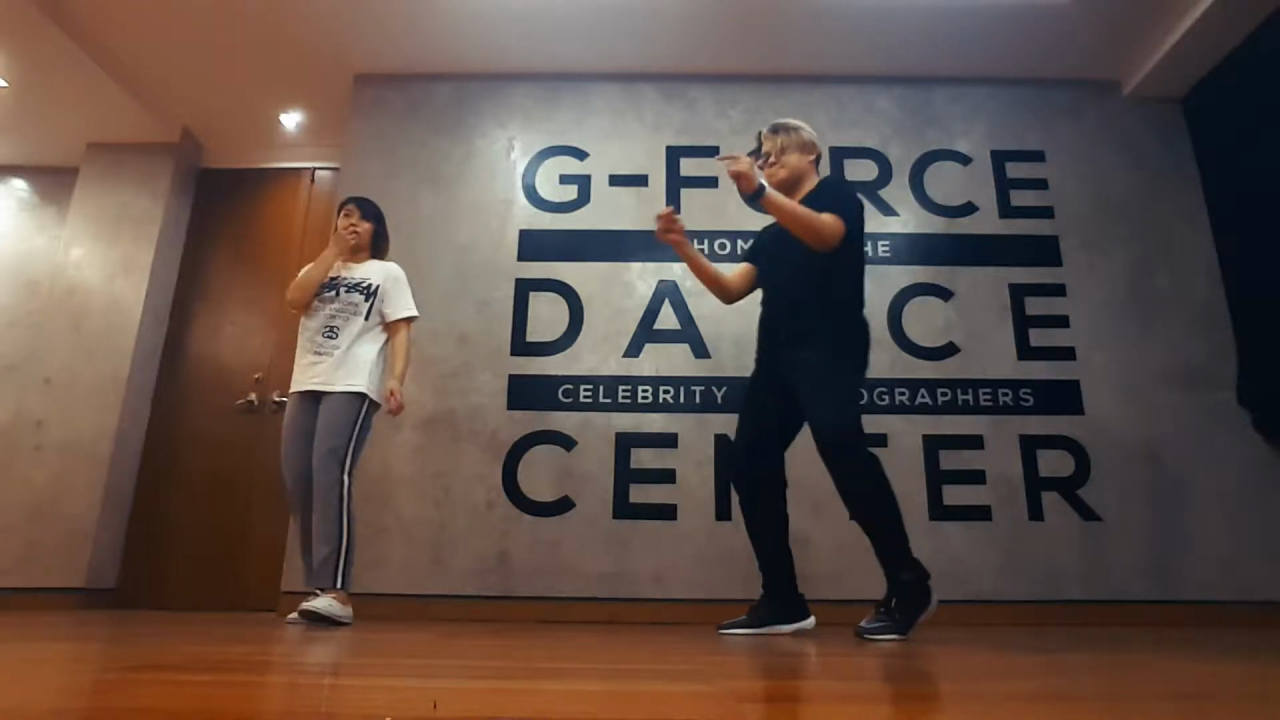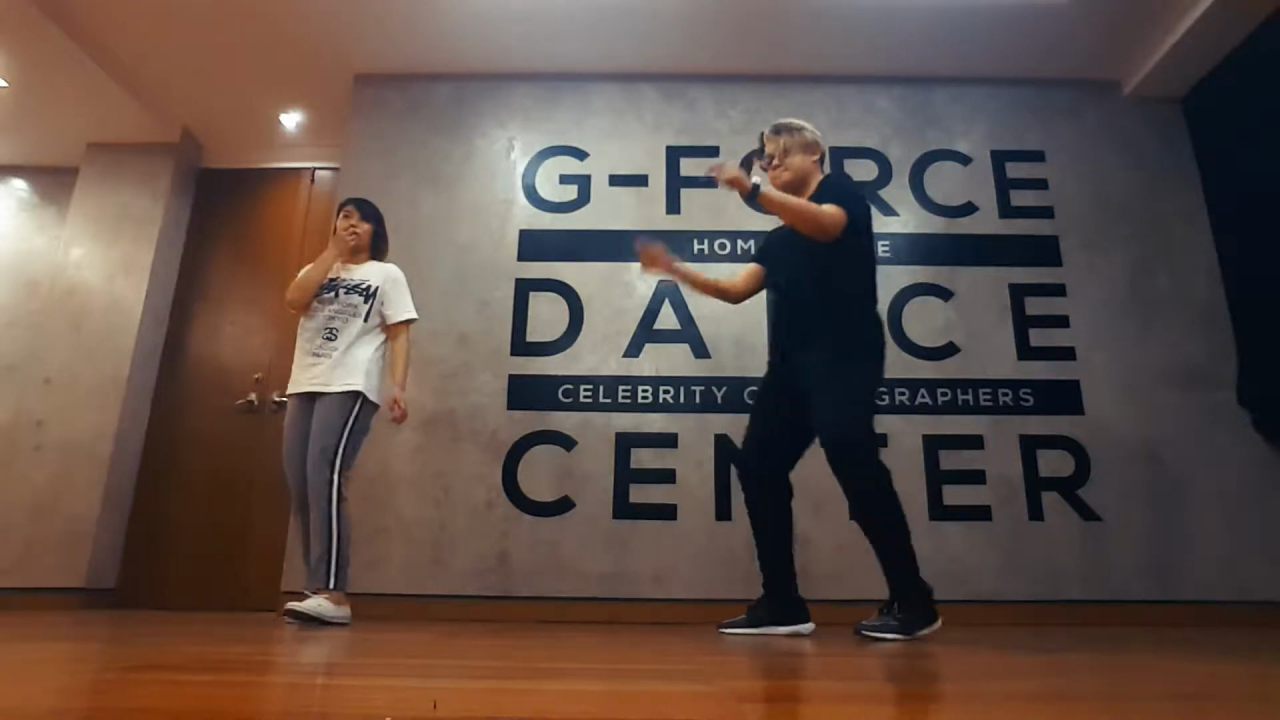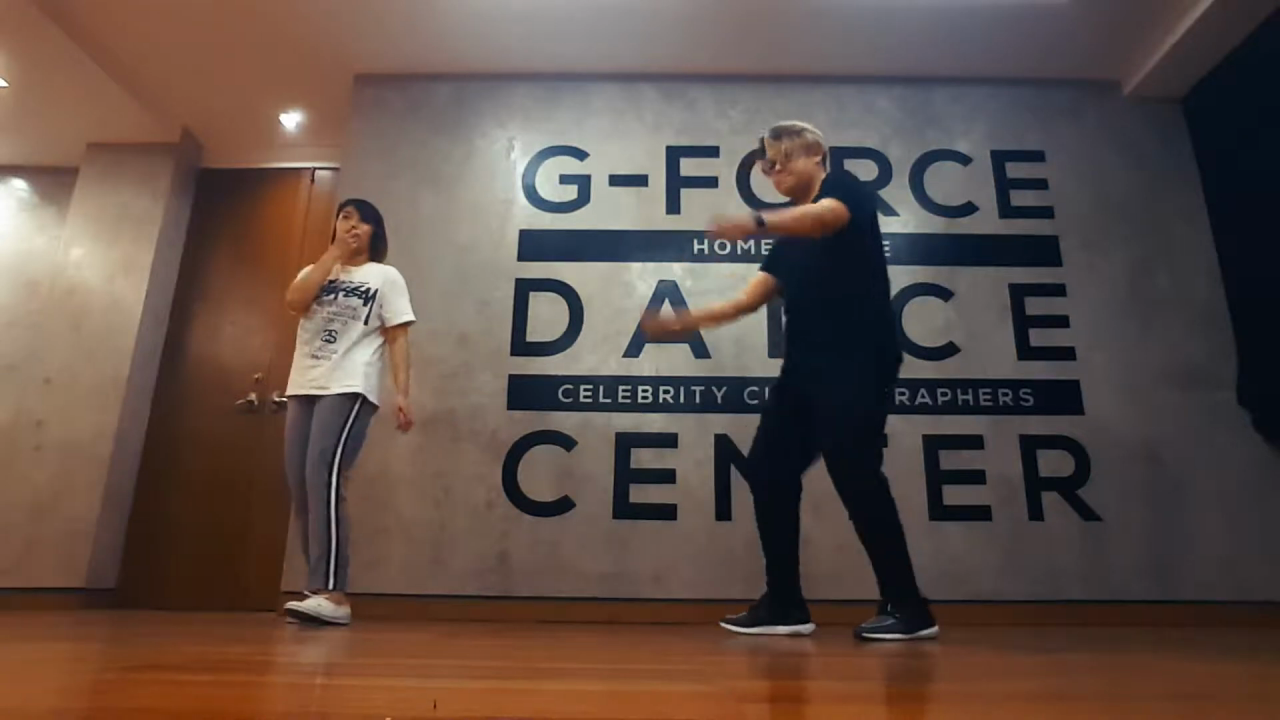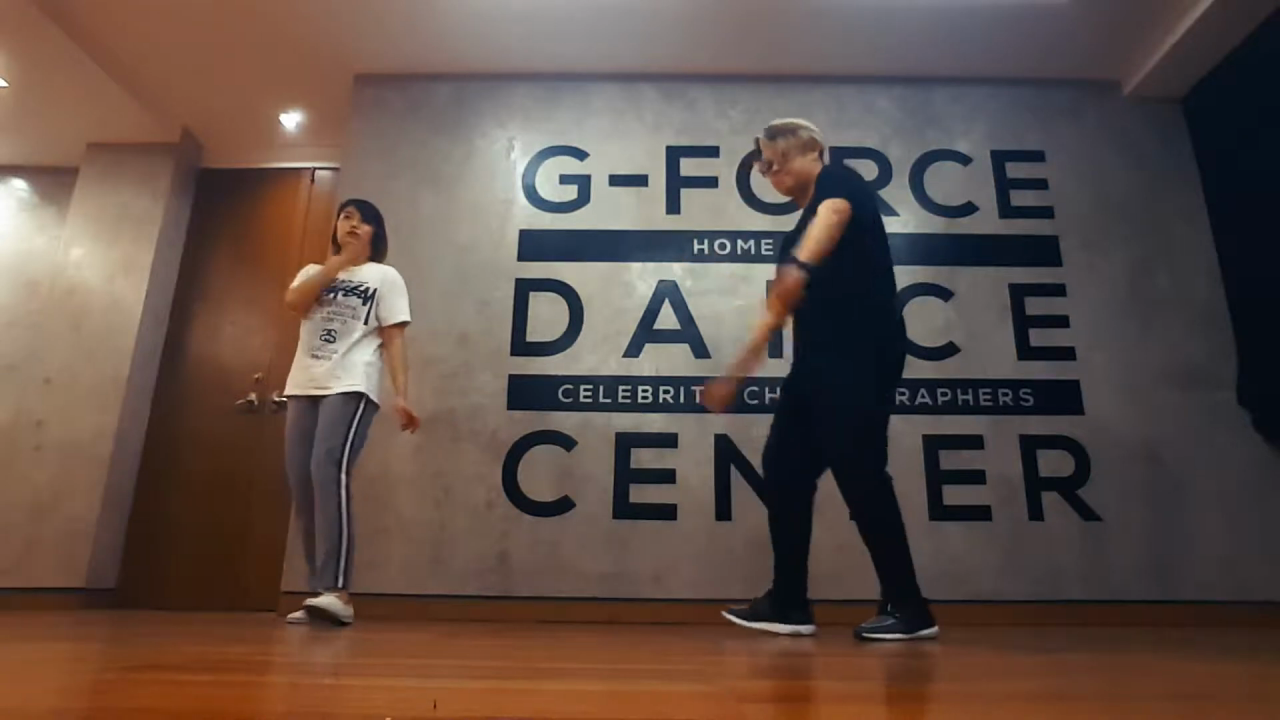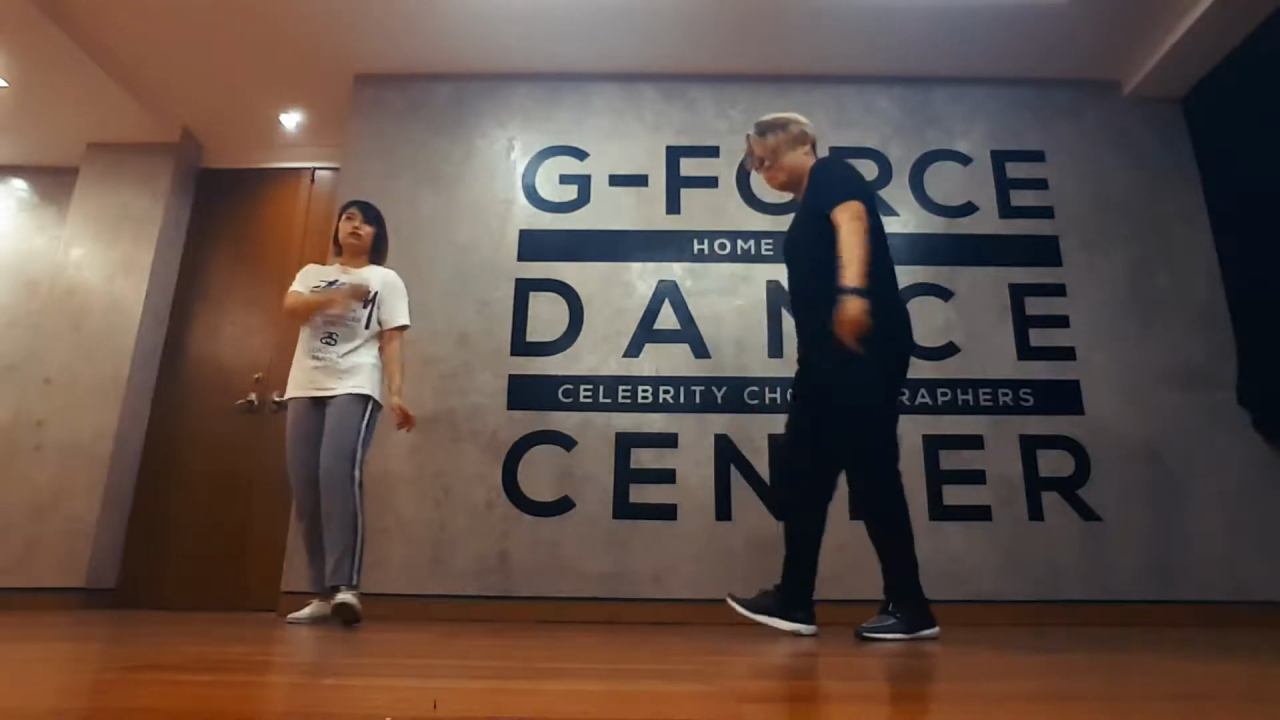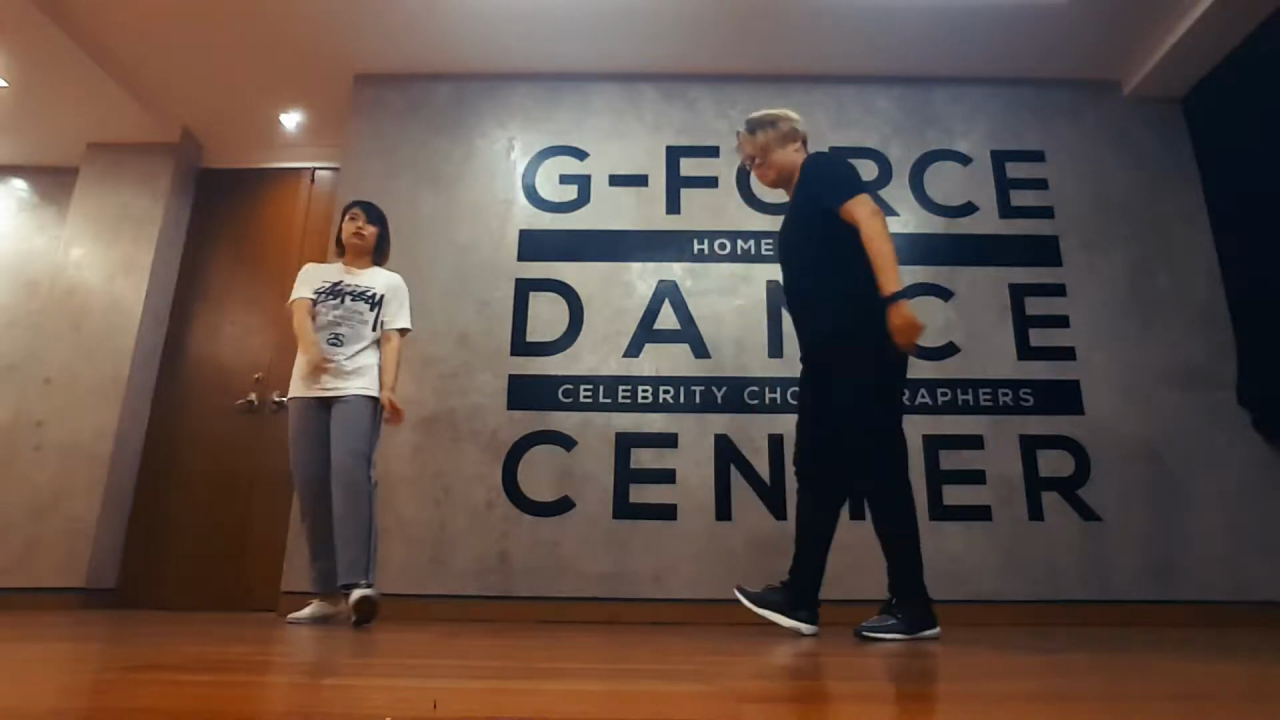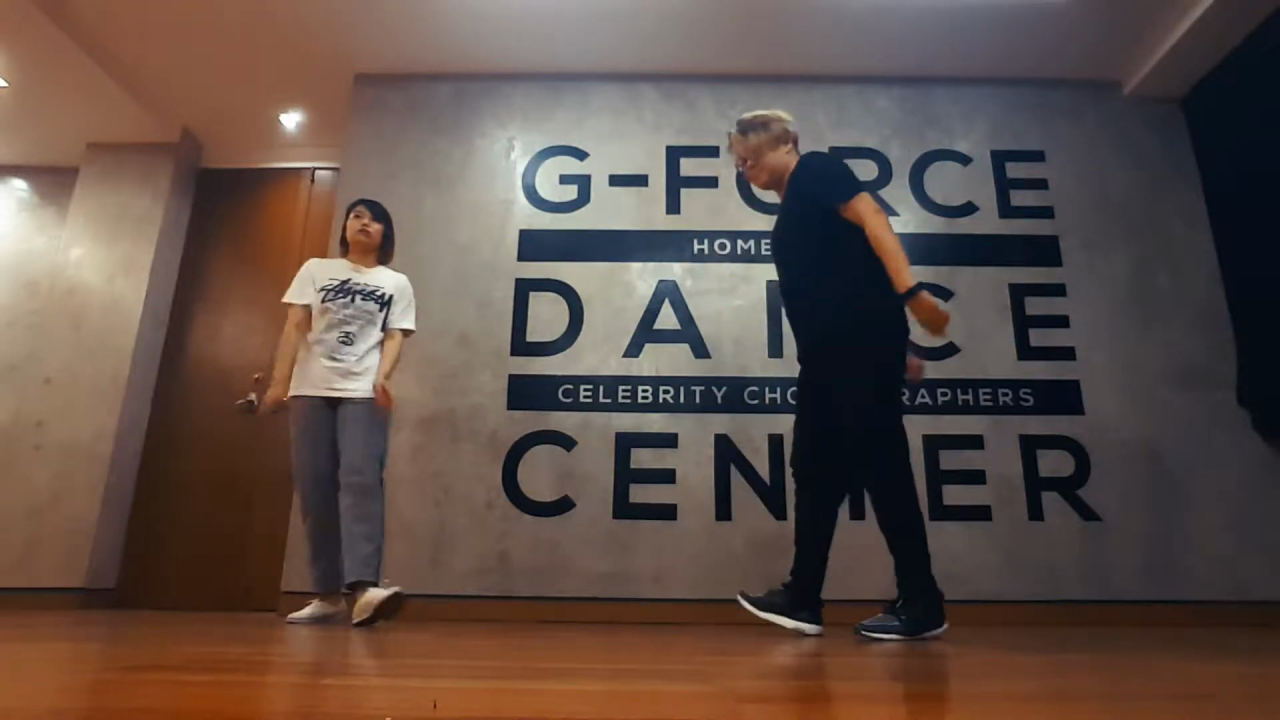
dt=0.1s
person 1, frame 1
left shoulder: (835, 192)
right shoulder: (770, 235)
left elbow: (826, 235)
right elbow: (730, 290)
left wrist: (759, 193)
right wrist: (683, 247)
left hip: (831, 346)
right hip: (776, 355)
left knee: (840, 443)
right knee: (751, 465)
left ankle: (907, 584)
right ankle: (782, 601)
person 1, frame 2
left shoulder: (839, 190)
right shoulder: (780, 237)
left elbow: (826, 224)
right elbow: (737, 289)
left wrist: (755, 192)
right wrist: (675, 269)
left hip: (845, 351)
right hip: (792, 357)
left knee: (852, 455)
right knee: (760, 466)
left ankle: (911, 601)
right ankle: (782, 603)
person 1, frame 3
left shoulder: (843, 188)
right shoulder: (788, 242)
left elbow: (824, 219)
right elbow: (749, 299)
left wrist: (757, 223)
right wrist: (685, 322)
left hip: (857, 353)
right hip: (805, 360)
left knee: (851, 462)
right knee: (768, 468)
left ankle: (906, 604)
right ankle: (784, 603)
person 1, frame 4
left shoulder: (841, 180)
right shoulder: (800, 229)
left elbow: (832, 221)
right elbow: (778, 310)
left wrist: (798, 266)
right wrist: (735, 372)
left hip: (860, 347)
right hip: (817, 358)
left knee: (855, 466)
right knee: (784, 470)
left ankle: (907, 605)
right ankle: (788, 602)
person 1, frame 5
left shoulder: (833, 176)
right shoulder: (802, 221)
left elbow: (852, 224)
left wrist: (853, 291)
left hip: (865, 344)
right hip: (823, 354)
left knee: (867, 465)
right knee: (802, 469)
left ankle: (909, 606)
right ankle: (794, 598)
person 1, frame 6
left shoulder: (823, 170)
right shoulder: (798, 213)
left elbow: (869, 221)
left wrist: (894, 297)
left hip: (860, 341)
right hip: (825, 351)
left knee: (874, 462)
right knee: (818, 468)
left ankle: (912, 605)
right ankle: (800, 597)
person 1, frame 7
left shoulder: (818, 169)
right shoulder: (790, 215)
left elbow: (872, 220)
left wrist: (911, 291)
right wrist: (895, 354)
left hip: (860, 339)
right hip: (824, 351)
left knee: (876, 461)
right knee: (815, 467)
left ankle: (920, 603)
right ankle: (802, 597)
person 2, frame 1
left shoulder: (388, 273)
right shoulder: (318, 269)
left elbow: (399, 332)
right elbow: (294, 299)
left wrist: (396, 380)
right wrist: (332, 250)
left hip: (353, 386)
right hip: (305, 385)
left knee: (331, 478)
right knee: (299, 486)
left ankle: (336, 593)
right ankle: (319, 588)
person 2, frame 2
left shoulder: (387, 275)
right shoulder: (316, 270)
left elbow: (399, 336)
right elbow: (294, 299)
left wrist: (397, 386)
right wrist: (333, 251)
left hip: (351, 387)
right hip: (304, 387)
left knee: (325, 477)
right knee: (302, 488)
left ankle: (331, 595)
right ankle: (322, 592)
person 2, frame 3
left shoulder: (386, 276)
right shoulder: (315, 271)
left elbow: (397, 338)
right elbow: (294, 300)
left wrist: (402, 392)
right wrist: (334, 254)
left hip: (350, 388)
right hip: (303, 388)
left knee: (324, 478)
right knee: (302, 489)
left ankle: (331, 595)
right ankle: (323, 592)
person 2, frame 4
left shoulder: (385, 277)
right shoulder: (313, 273)
left elbow: (393, 338)
right elbow: (293, 301)
left wrist: (401, 394)
right wrist: (338, 263)
left hip: (351, 387)
right hip: (303, 389)
left knee: (330, 477)
right knee: (303, 489)
left ankle: (334, 591)
right ankle: (323, 591)
person 2, frame 5
left shoulder: (386, 280)
right shoulder: (313, 273)
left elbow: (391, 341)
right elbow: (292, 307)
left wrist: (395, 393)
right wrist: (335, 297)
left hip: (354, 389)
right hip: (305, 389)
left knee: (339, 476)
right knee: (306, 490)
left ankle: (345, 588)
right ankle: (325, 593)
person 2, frame 6
left shoulder: (390, 283)
right shoulder: (313, 273)
left elbow: (391, 339)
right elbow: (298, 316)
left wrist: (388, 388)
right wrist: (311, 351)
left hip: (360, 391)
right hip: (309, 390)
left knee: (352, 477)
right knee: (312, 491)
left ankle: (357, 587)
right ankle: (328, 594)
person 2, frame 7
left shoulder: (396, 283)
right shoulder: (314, 270)
left elbow: (394, 338)
right elbow: (293, 324)
left wrist: (382, 379)
right wrist: (278, 379)
left hip: (363, 393)
right hip: (310, 389)
left knee: (361, 479)
right knee: (314, 491)
left ankle: (365, 587)
right ankle: (328, 594)
